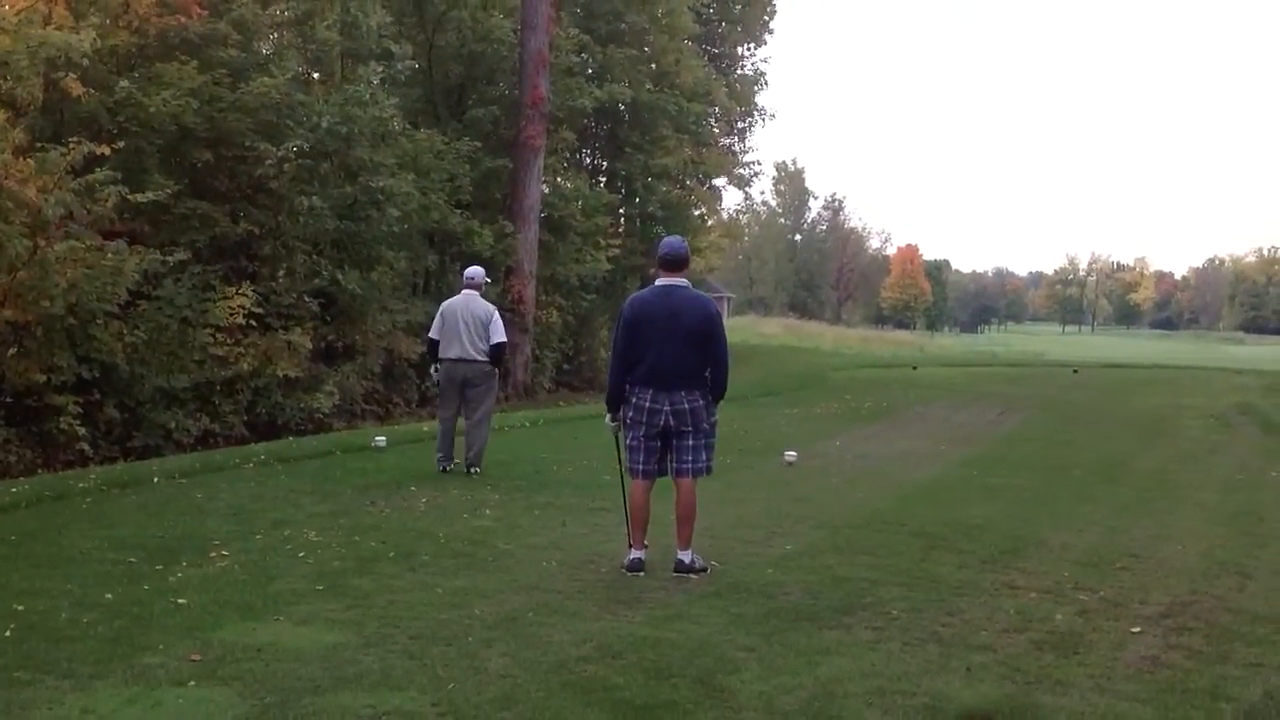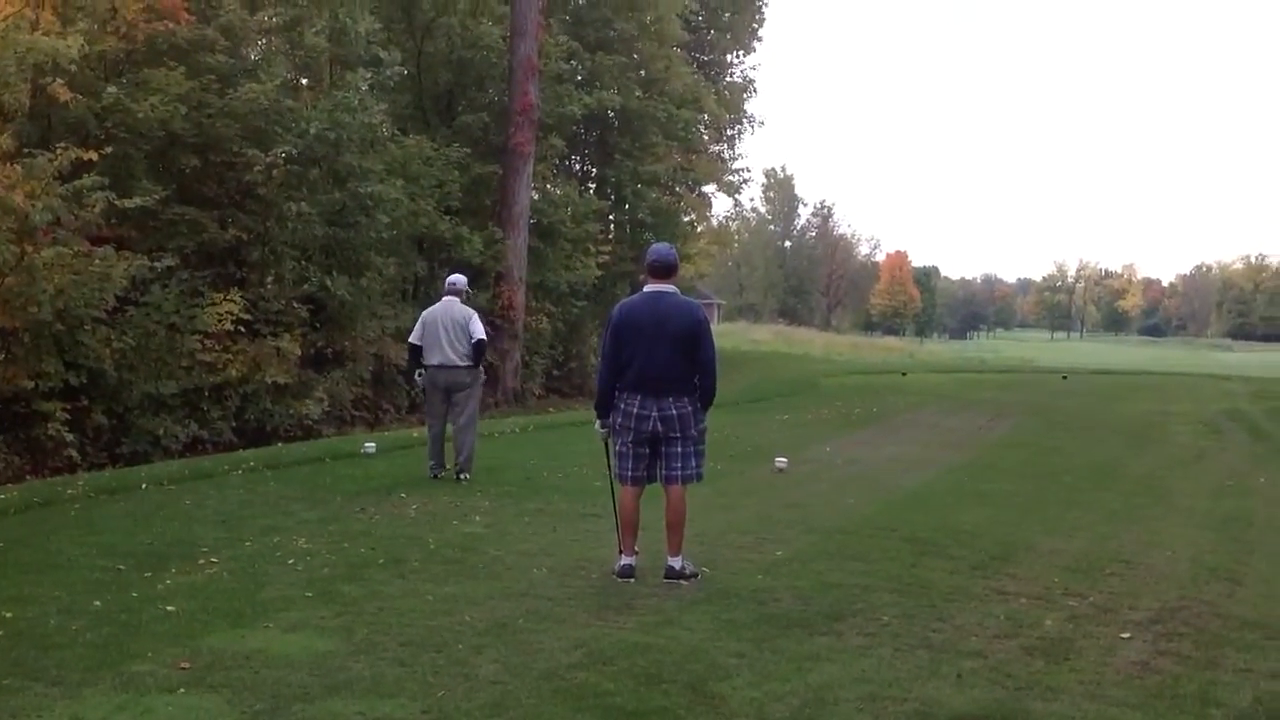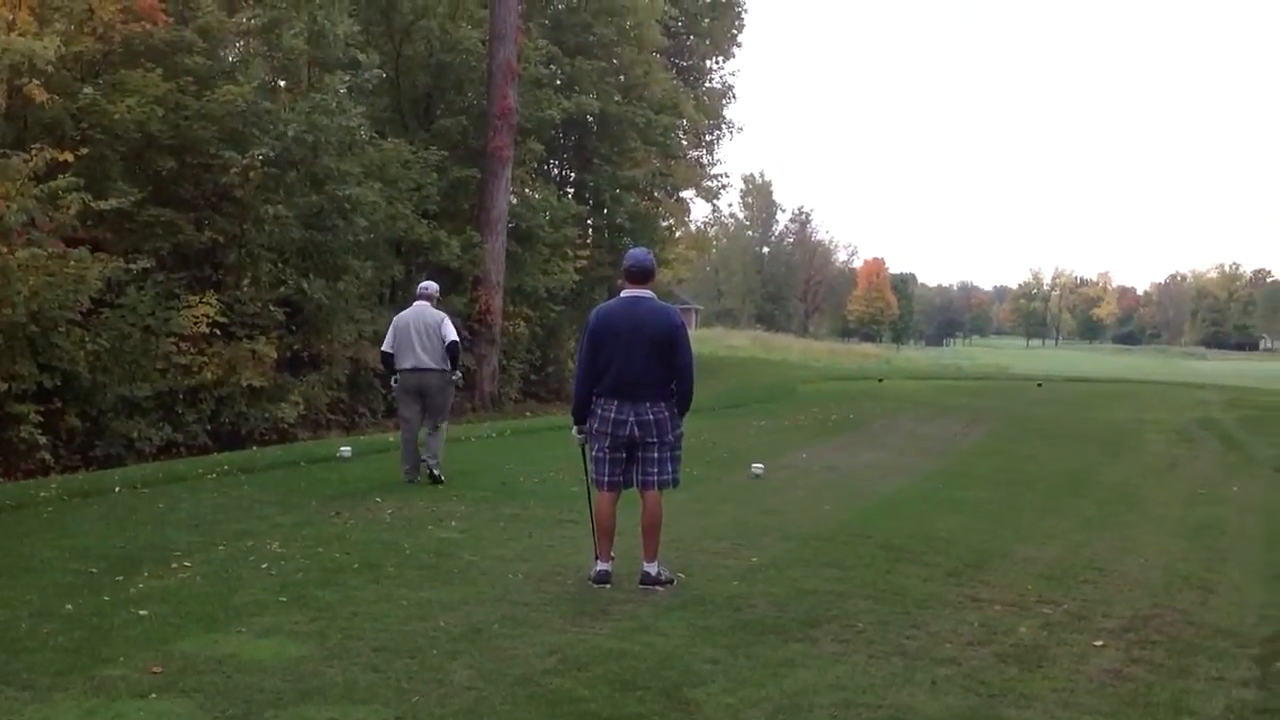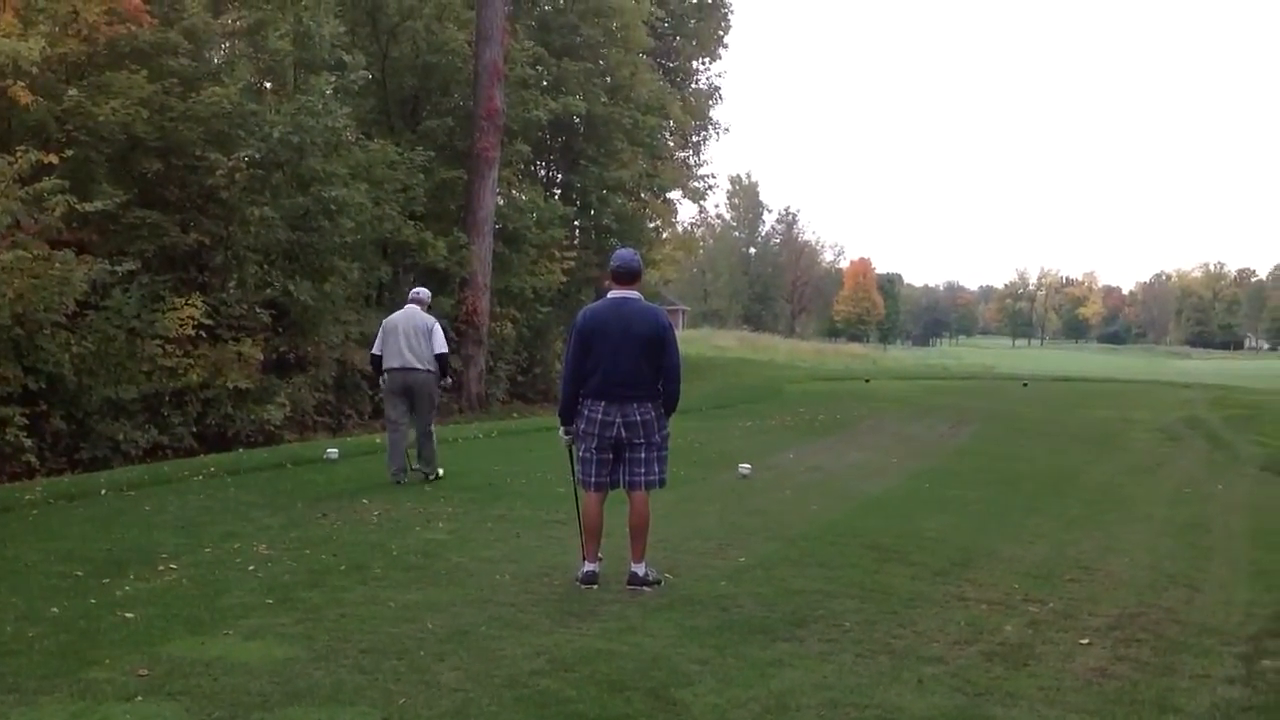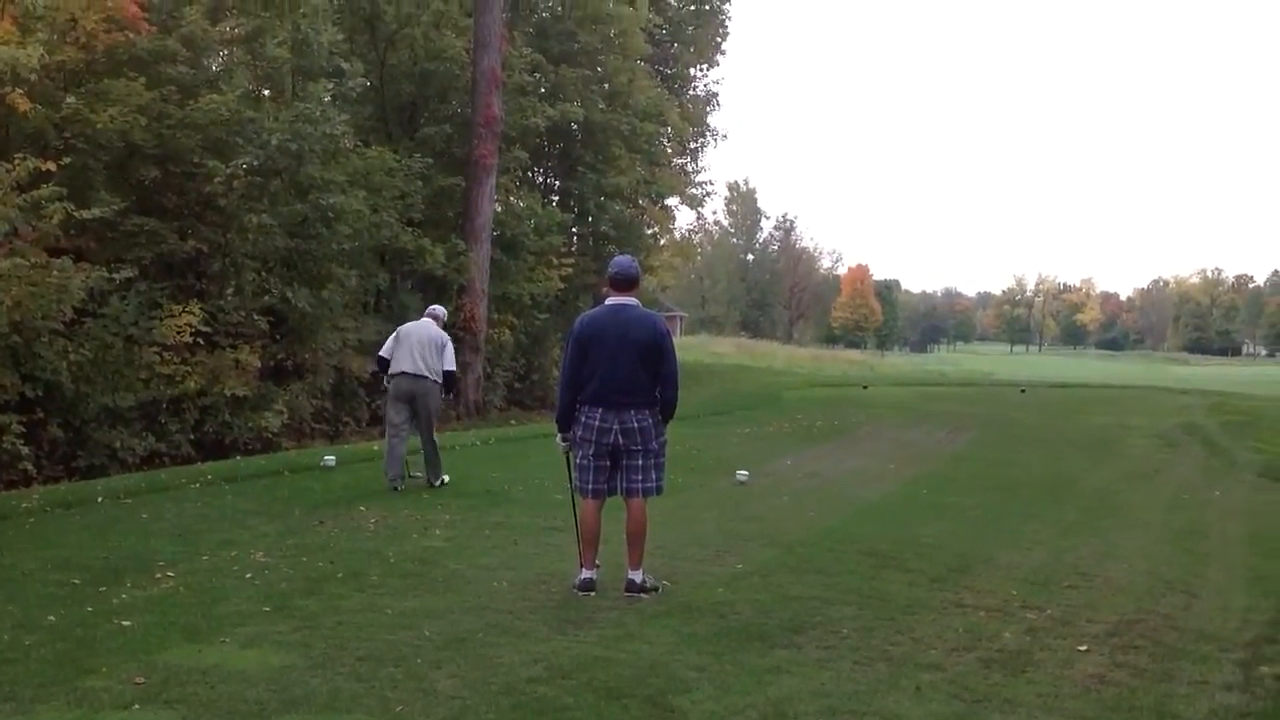
dt=0.3s
person 1, frame 1
left shoulder: (636, 304)
right shoulder: (705, 306)
left elbow: (620, 359)
right elbow: (719, 360)
left wrist: (614, 406)
right wrist: (714, 399)
left hip: (643, 399)
right hip: (690, 400)
left knee: (641, 479)
right knee: (686, 480)
left ankle: (636, 554)
right ankle: (684, 557)
person 1, frame 2
left shoulder: (624, 310)
right shoulder: (693, 312)
left elbow: (608, 365)
right elbow: (707, 367)
left wrist: (603, 412)
right wrist: (703, 406)
left hip: (632, 406)
right hip: (679, 407)
left knee: (630, 486)
right knee: (676, 486)
left ankle: (627, 560)
right ankle: (675, 563)
person 1, frame 3
left shoulder: (601, 315)
right shoulder: (670, 317)
left elbow: (585, 371)
right elbow: (684, 372)
left wrist: (580, 418)
right wrist: (679, 412)
left hip: (609, 410)
right hip: (656, 412)
left knee: (607, 491)
right knee: (652, 492)
left ankle: (602, 566)
right ankle: (650, 569)
person 1, frame 4
left shoulder: (588, 316)
right shoulder: (657, 318)
left elbow: (572, 372)
right elbow: (671, 373)
left wrist: (566, 419)
right wrist: (666, 412)
left hip: (596, 411)
right hip: (643, 413)
left knee: (593, 492)
right knee: (639, 492)
left ankle: (590, 567)
right ankle: (638, 569)
person 1, frame 5
left shoulder: (586, 323)
right shoulder: (654, 324)
left elbow: (569, 378)
right elbow: (668, 380)
left wrist: (564, 425)
right wrist: (663, 420)
left hip: (593, 418)
right hip: (640, 419)
left knee: (591, 498)
right knee: (636, 499)
left ankle: (587, 574)
right ankle: (635, 576)
person 2, frame 1
left shoulder: (446, 306)
right shoulder: (489, 309)
left elbow: (433, 339)
right elbow: (499, 344)
left wrist: (434, 363)
right wrist: (494, 365)
left hip: (450, 367)
right hip: (480, 369)
left knee: (447, 415)
right knee: (477, 418)
left ankle: (444, 461)
right ankle: (473, 464)
person 2, frame 2
left shoulder: (428, 313)
right shoulder: (468, 314)
left elbow: (413, 345)
right elbow: (480, 342)
left wrist: (417, 368)
right wrist: (476, 365)
left hip: (434, 374)
right hip: (463, 374)
left knee: (435, 423)
right knee: (464, 424)
left ankle: (435, 469)
right ankle: (462, 470)
person 2, frame 3
left shoulder: (399, 319)
right shoulder: (440, 317)
left elbow: (386, 353)
right elbow: (452, 344)
left wrist: (393, 373)
right wrist: (454, 368)
left hip: (407, 377)
right hip: (436, 377)
left knee: (409, 426)
right knee: (436, 425)
left ankle: (411, 473)
right ankle: (433, 466)
person 2, frame 4
left shoulder: (389, 321)
right shoulder: (430, 321)
left elbow: (376, 354)
right elbow: (441, 354)
left wrist: (381, 374)
right wrist: (444, 375)
left hip: (394, 377)
right hip: (423, 377)
left knee: (396, 427)
right knee: (425, 426)
left ankle: (398, 474)
right ankle: (429, 470)
person 2, frame 5
left shoulder: (403, 329)
right shoulder: (443, 337)
left elbow: (382, 358)
right elbow: (449, 371)
left wrist: (388, 375)
right wrist: (448, 390)
left hip: (399, 383)
right hip: (427, 385)
left knee: (396, 433)
right knee: (428, 433)
left ankle: (395, 480)
right ankle: (435, 477)
